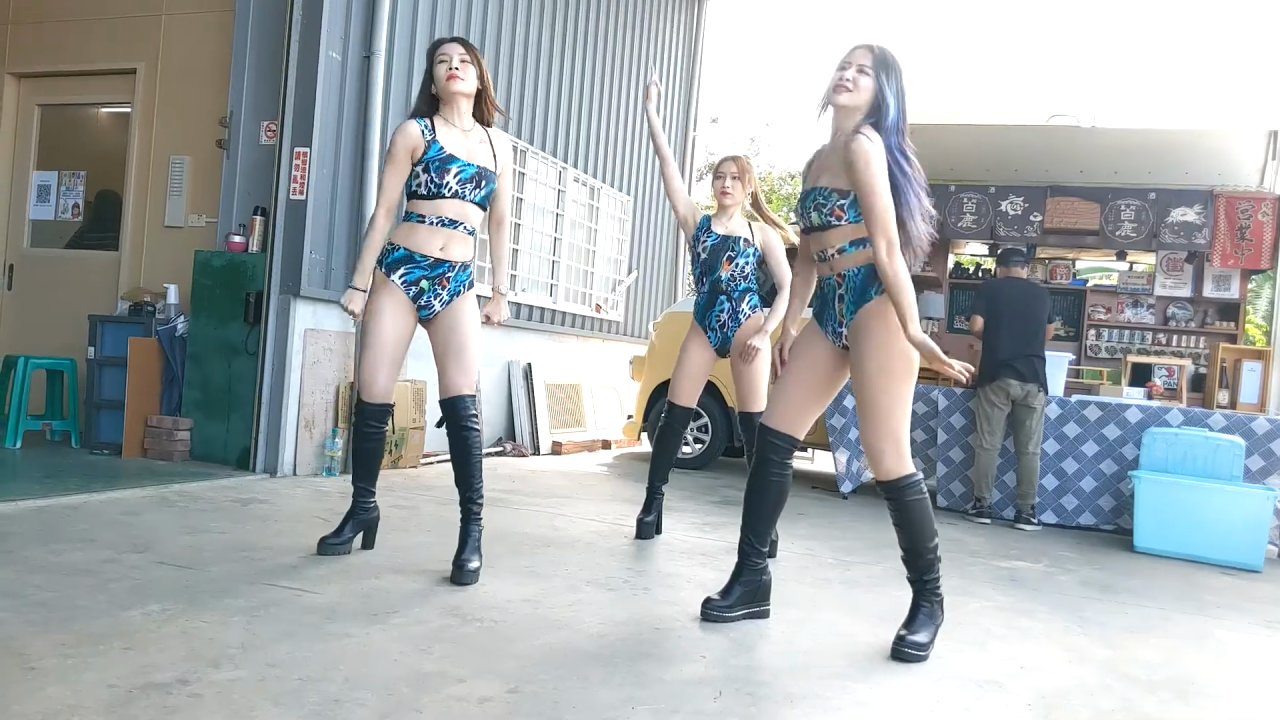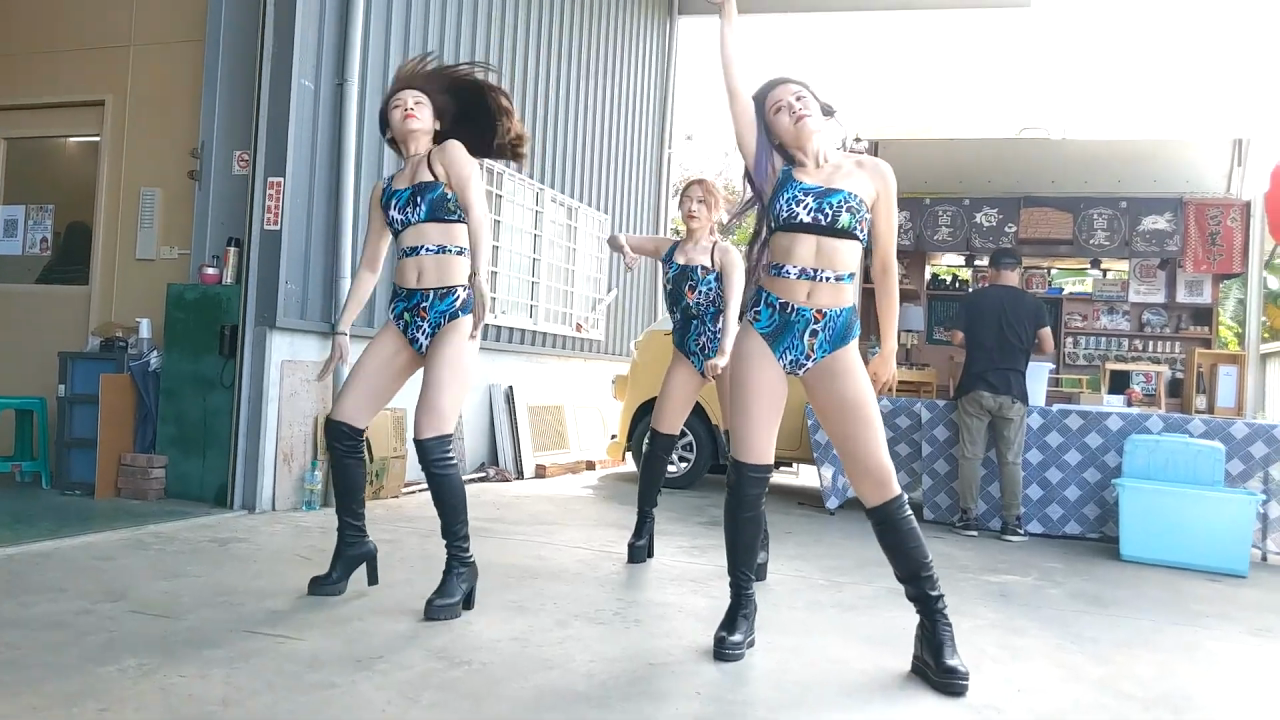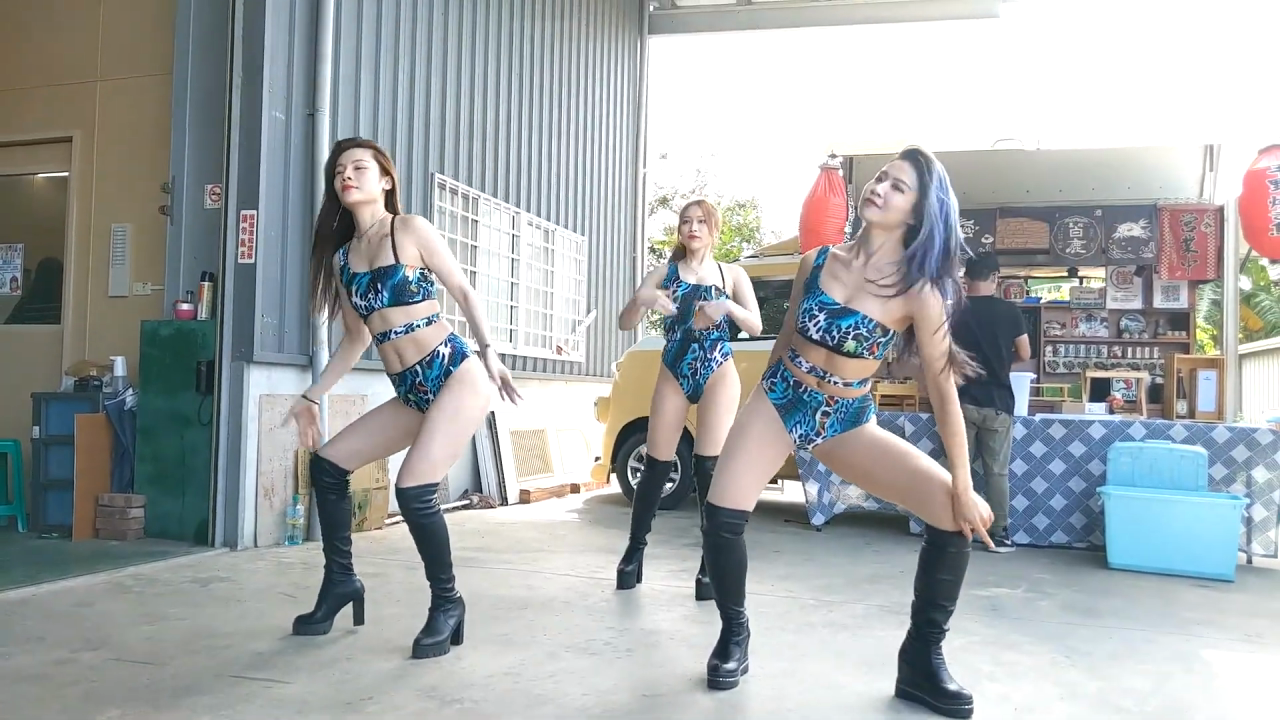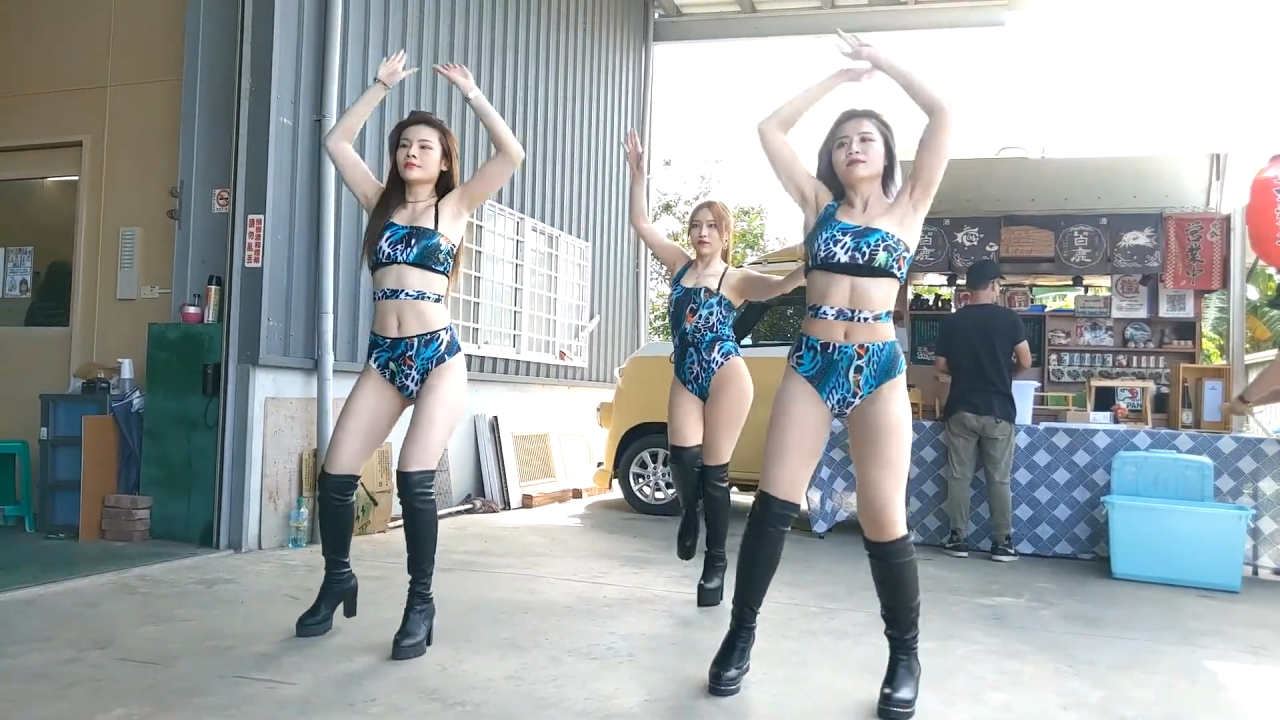
dt=1s
person 1, frame 1
left shoulder: (866, 144)
right shoulder: (816, 162)
left elbow: (886, 241)
left wrist: (911, 332)
right wrist: (789, 325)
left hip: (883, 307)
right hip: (832, 309)
left knee: (887, 458)
right knee: (772, 437)
left ankle: (927, 600)
right ankle: (751, 577)
person 1, frame 2
left shoulder: (874, 174)
right shoulder: (773, 171)
left elbow: (885, 266)
right elbow: (735, 88)
left wrist: (888, 349)
left hip: (835, 336)
right hip: (767, 327)
left knee: (878, 481)
right knee: (748, 471)
left ankle: (934, 629)
right ankle: (741, 606)
person 1, frame 3
left shoulder: (919, 291)
right shoulder: (817, 260)
left elbow: (943, 389)
left wrist: (964, 487)
right wrist: (767, 394)
left hip: (848, 421)
right hip: (778, 401)
left knee: (953, 512)
right knee: (722, 513)
left ankle: (921, 659)
right ankle: (734, 632)
person 1, frame 4
left shoulder: (906, 208)
right shoulder: (820, 205)
left elbow: (943, 115)
right elbow: (771, 129)
left wrist: (880, 62)
right wrist: (841, 75)
left hip: (879, 371)
right hip: (811, 367)
left knee: (884, 519)
right knee: (774, 504)
left ankle: (903, 657)
right ankle: (740, 636)
person 2, frame 1
left shoulder: (498, 143)
right shoulder: (414, 132)
left elbow: (500, 222)
right elbow: (383, 212)
left wrist: (500, 292)
right wrist: (358, 284)
left hip: (457, 285)
right hip: (402, 274)
left knee: (461, 408)
right knee: (372, 402)
left ankle: (471, 530)
right ankle: (362, 508)
person 2, frame 2
left shoulder: (453, 153)
right shoulder: (389, 186)
left elbow: (480, 215)
right elbow: (369, 266)
left wrist: (479, 286)
right wrist: (342, 331)
left hip: (452, 312)
right hip: (405, 315)
left knee: (432, 442)
right knee: (341, 424)
left ankle: (460, 567)
right ankle: (353, 544)
person 2, frame 3
left shoulder: (411, 229)
right shoulder: (339, 253)
left elbow: (463, 290)
right elbow: (354, 338)
left wrist: (489, 354)
right wrist: (314, 395)
left hip: (455, 375)
right hip: (412, 392)
left knee: (413, 490)
right knee: (327, 463)
left ankle: (446, 604)
right ankle: (340, 581)
person 2, frame 4
left shoulder: (455, 205)
right shoulder: (381, 203)
left elbow: (513, 155)
right elbow: (337, 143)
left wrist: (468, 88)
right wrist: (382, 85)
left hip: (439, 355)
right hip: (385, 359)
left knee: (414, 478)
right knee: (334, 474)
left ankle: (421, 603)
right ankle: (337, 582)
person 3, frame 1
left shoulder: (763, 234)
right shoulder: (696, 222)
left elbow: (788, 289)
right elbow: (667, 166)
left wrist: (764, 333)
right wrist: (652, 112)
left hip: (747, 327)
right hip: (704, 328)
left knee: (754, 425)
right knee: (675, 415)
right ankle: (653, 501)
person 3, frame 2
left shoulder: (727, 254)
right shoulder: (667, 249)
left elbow: (733, 306)
right elbow: (619, 239)
left wrist: (723, 354)
right wrist: (623, 245)
left hip: (727, 352)
right hip: (685, 355)
right knee: (659, 440)
left ankle: (755, 537)
right ankle: (644, 524)
person 3, frame 3
left shoulder: (732, 274)
right shoulder: (662, 275)
left elbow: (754, 325)
right elbow: (625, 323)
left wrist: (729, 307)
right wrist: (644, 303)
left hip: (718, 375)
right hip: (673, 376)
left knee: (709, 466)
right knee: (656, 465)
left ankle: (712, 562)
right ankle: (635, 550)
person 3, frame 4
left shoulder: (737, 278)
right shoulder: (679, 264)
left elbow: (779, 284)
right elbow: (640, 221)
left wrist: (808, 268)
right wrist: (638, 170)
left hip: (727, 377)
right hip: (686, 379)
left knee: (714, 470)
right knee: (683, 459)
left ankle: (715, 566)
right ankle: (691, 514)
person 4, frame 1
left shoulder: (989, 288)
right shoulder: (1042, 294)
left elbow: (976, 327)
left hip: (996, 376)
right hip: (1033, 378)
left knee: (987, 444)
right knee: (1029, 449)
left ankle: (982, 505)
right ankle: (1026, 512)
person 4, frame 2
left shoulder: (973, 299)
right shoulder: (1032, 304)
left elbow: (957, 339)
right elbow: (1047, 348)
left hip: (975, 388)
right hip: (1012, 391)
left knee: (970, 455)
right knee: (1011, 460)
left ankle: (968, 518)
right ankle: (1012, 523)
person 4, frame 3
left shoulder: (953, 312)
right shoulder: (1009, 311)
right elbow: (1024, 354)
left hip: (962, 401)
right hip: (997, 402)
right knee: (997, 471)
right ankle: (999, 534)
person 4, frame 4
left shoulder: (952, 321)
right shoulder: (1009, 319)
left elbow: (941, 365)
right elbow: (1025, 362)
left hip: (961, 409)
right hip: (998, 410)
left knee: (959, 476)
right knee: (999, 479)
left ankle: (958, 538)
right ankle: (1002, 543)
